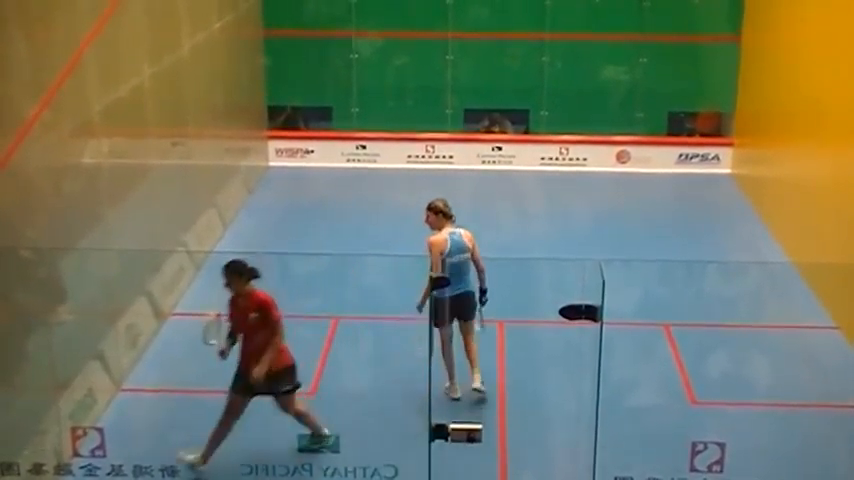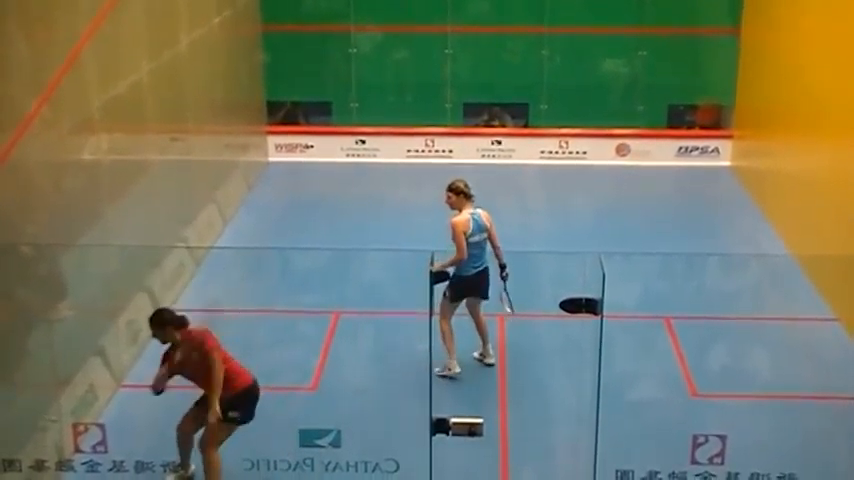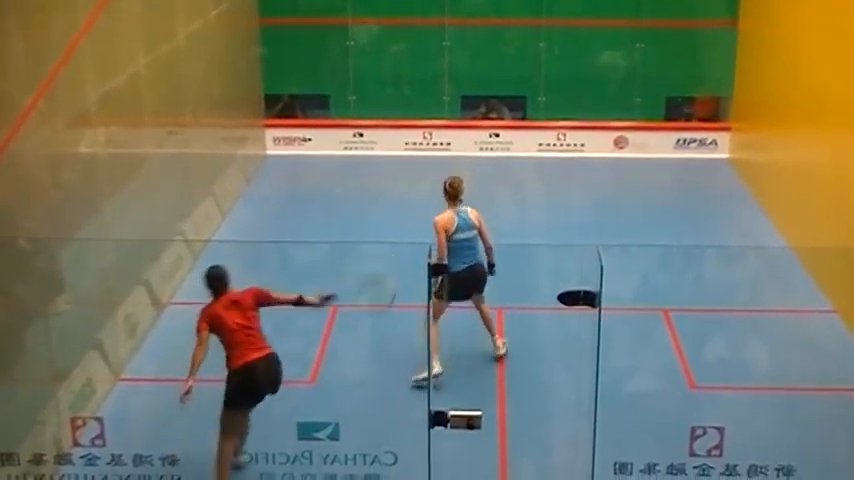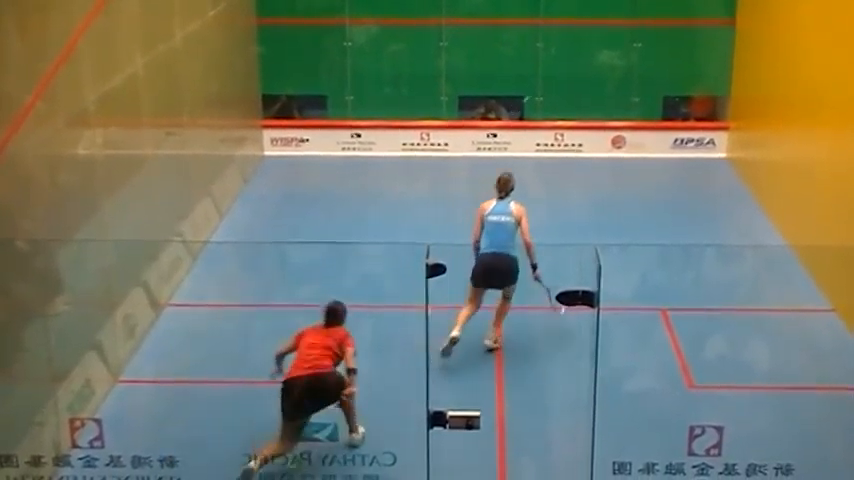
dt=0.4s
person 1, frame 1
left shoulder: (435, 241)
right shoulder: (467, 235)
left elbow: (435, 277)
right elbow: (480, 268)
left wrist: (423, 300)
right wrist: (483, 290)
left hip: (443, 299)
right hip: (467, 296)
left knee: (446, 342)
right knee: (469, 337)
left ankle: (454, 387)
right ankle: (476, 379)
person 1, frame 2
left shoulder: (458, 221)
right shoulder: (484, 215)
left elbow: (461, 256)
right elbow: (496, 246)
left wrist: (442, 266)
right wrist: (502, 266)
left hip: (464, 277)
right hip: (482, 274)
left knee: (445, 317)
right knee: (475, 312)
left ankle: (452, 364)
right ankle: (487, 353)
person 1, frame 3
left shoulder: (441, 220)
right shoulder: (474, 213)
left elbow: (442, 256)
right elbow: (488, 245)
left wrist: (435, 272)
right wrist: (491, 264)
left hip: (456, 275)
right hip: (478, 271)
left knee: (432, 319)
right knee: (480, 305)
left ankle: (434, 366)
right ankle: (498, 345)
person 1, frame 4
left shoulder: (484, 207)
right shoulder: (519, 209)
left elbow: (475, 241)
right elbow: (527, 241)
left wrist: (478, 260)
right wrist: (534, 266)
left hip: (485, 260)
right hip: (507, 261)
left knee: (472, 304)
right knee: (507, 297)
left ankle: (455, 332)
right ankle: (493, 338)
person 2, frame 1
left shoulder: (264, 301)
right shoulder: (235, 302)
left elbow: (278, 335)
left wrist: (263, 365)
right wrist: (228, 346)
left hip: (276, 365)
right hip: (248, 364)
left knee: (289, 407)
right knee: (230, 414)
left ankle: (321, 434)
right ankle: (203, 458)
person 2, frame 2
left shoulder: (199, 338)
right shoulder: (171, 355)
left elbow: (218, 369)
right elbow: (157, 389)
left wrist: (214, 405)
right wrist: (165, 372)
left hip: (242, 391)
right hip: (215, 393)
left knee: (207, 445)
right knee: (184, 430)
person 2, frame 3
left shoulder: (208, 313)
right shoulder: (250, 295)
left elbow: (201, 347)
right elbow: (287, 299)
left wrist: (190, 379)
right wrist: (315, 301)
left hip: (244, 371)
right hip: (268, 360)
left knee: (228, 431)
right knee: (240, 412)
right ankle: (235, 453)
person 2, frame 4
left shoulder: (307, 332)
right shoulder: (344, 335)
left elbow: (280, 353)
right elbow: (349, 360)
left wrist: (278, 367)
right wrist: (352, 385)
left hip: (292, 383)
right hip: (322, 380)
left knee: (286, 441)
right knee: (345, 388)
left ankle: (257, 463)
right ankle: (354, 434)
